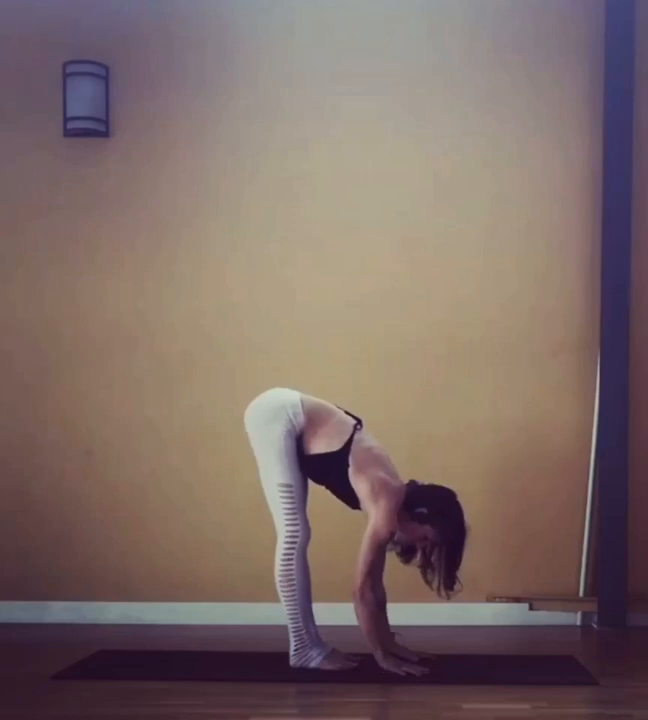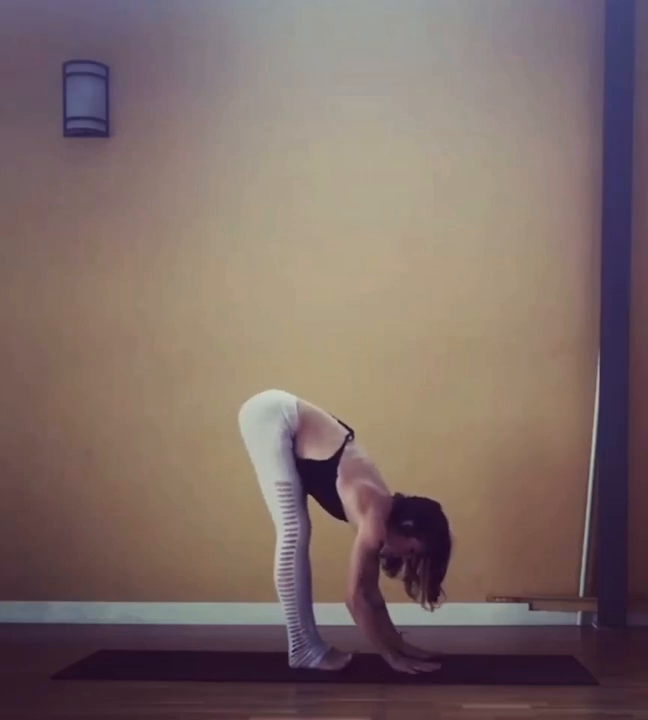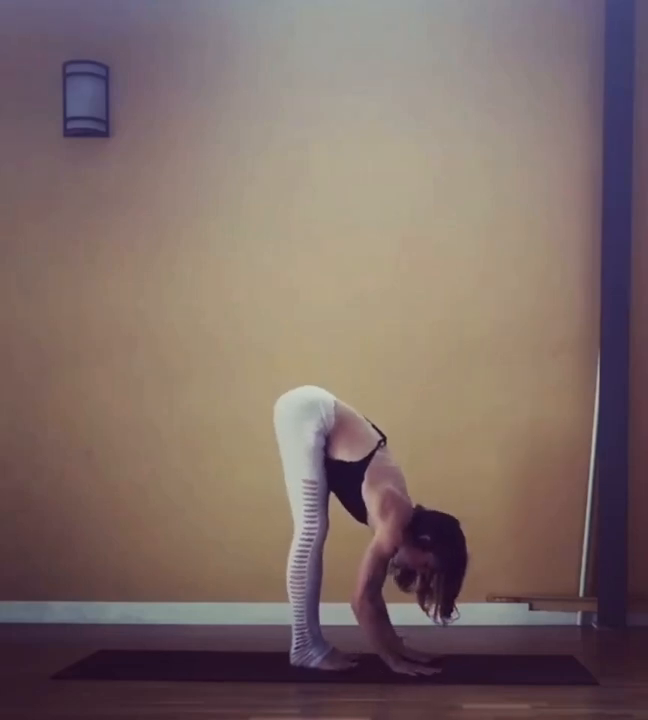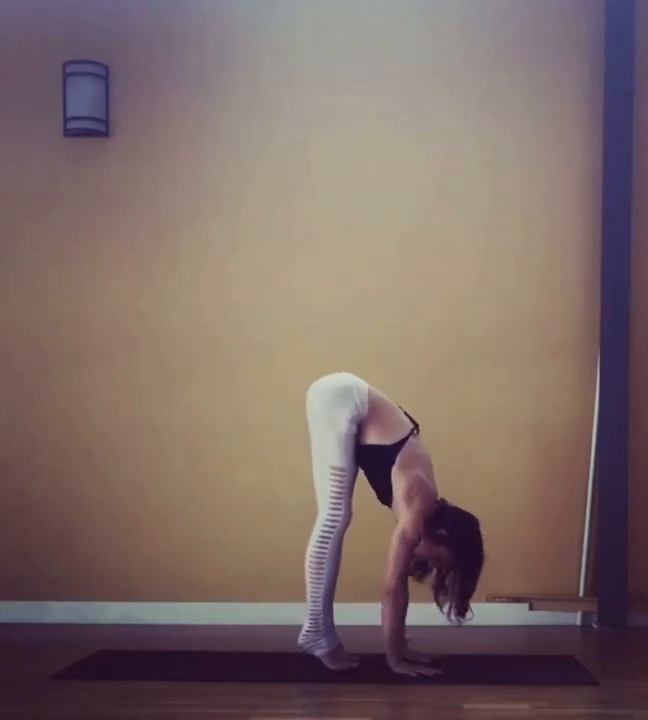
dt=0.7s
person 1, frame 1
left shoulder: (392, 500)
right shoulder: (387, 509)
left elbow: (374, 583)
right elbow: (362, 589)
left wrist: (388, 644)
right wrist: (382, 655)
left hip: (289, 416)
right hip: (276, 413)
left knee: (298, 535)
right knee: (293, 536)
left ankle: (310, 644)
right ankle: (303, 649)
person 1, frame 2
left shoulder: (379, 513)
right shoulder: (375, 520)
left elbow: (369, 593)
right elbow: (356, 597)
left wrist: (398, 645)
right wrist: (392, 656)
left hip: (282, 418)
right hip: (272, 415)
left knee: (298, 535)
right knee: (293, 535)
left ankle: (309, 644)
right ankle: (303, 649)
person 1, frame 3
left shoulder: (400, 521)
right shoulder: (394, 527)
left elbow: (373, 595)
right elbow: (362, 600)
left wrist: (396, 647)
right wrist: (392, 658)
left hip: (316, 413)
right hip: (307, 412)
left knee: (314, 533)
right knee: (310, 533)
left ankle: (312, 644)
right ankle: (305, 647)
person 1, frame 4
left shoulder: (424, 508)
right shoulder: (416, 516)
left elbow: (396, 585)
right elbow: (393, 588)
left wrist: (400, 648)
right wrist: (395, 658)
left hip: (347, 400)
right hip: (340, 398)
left knee: (336, 521)
right knee: (334, 519)
left ankle: (324, 636)
right ankle: (316, 634)
